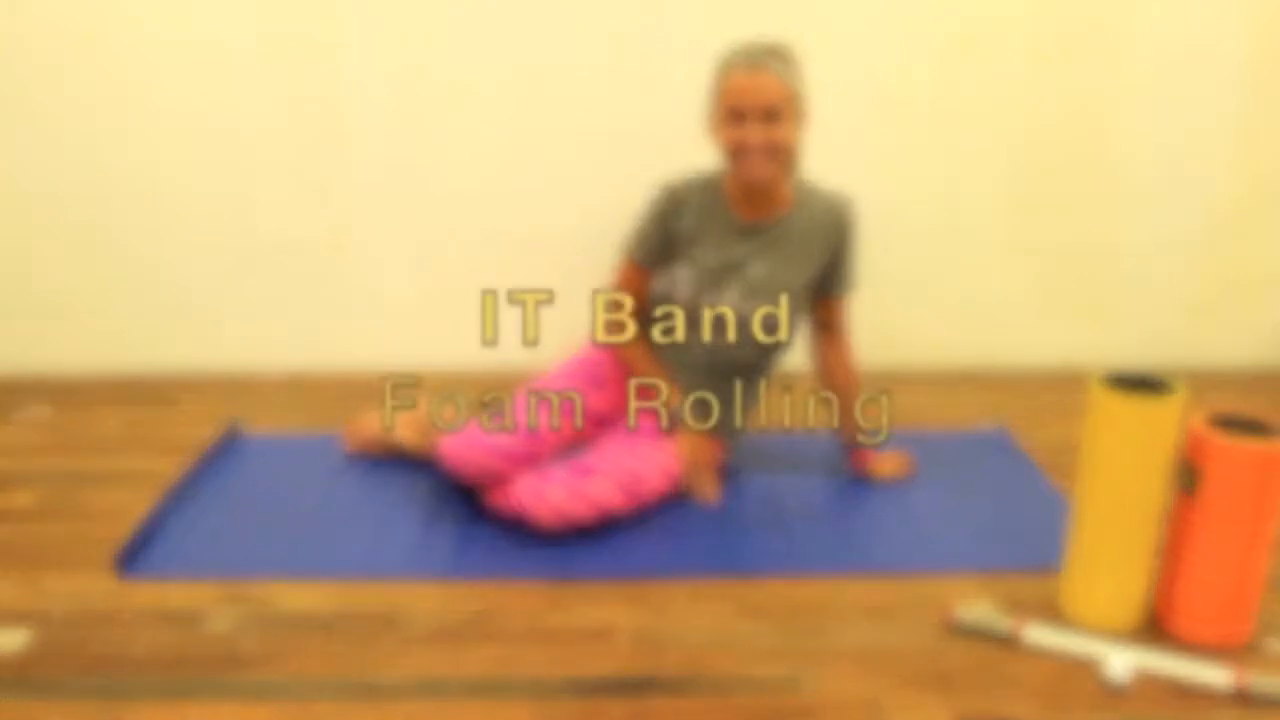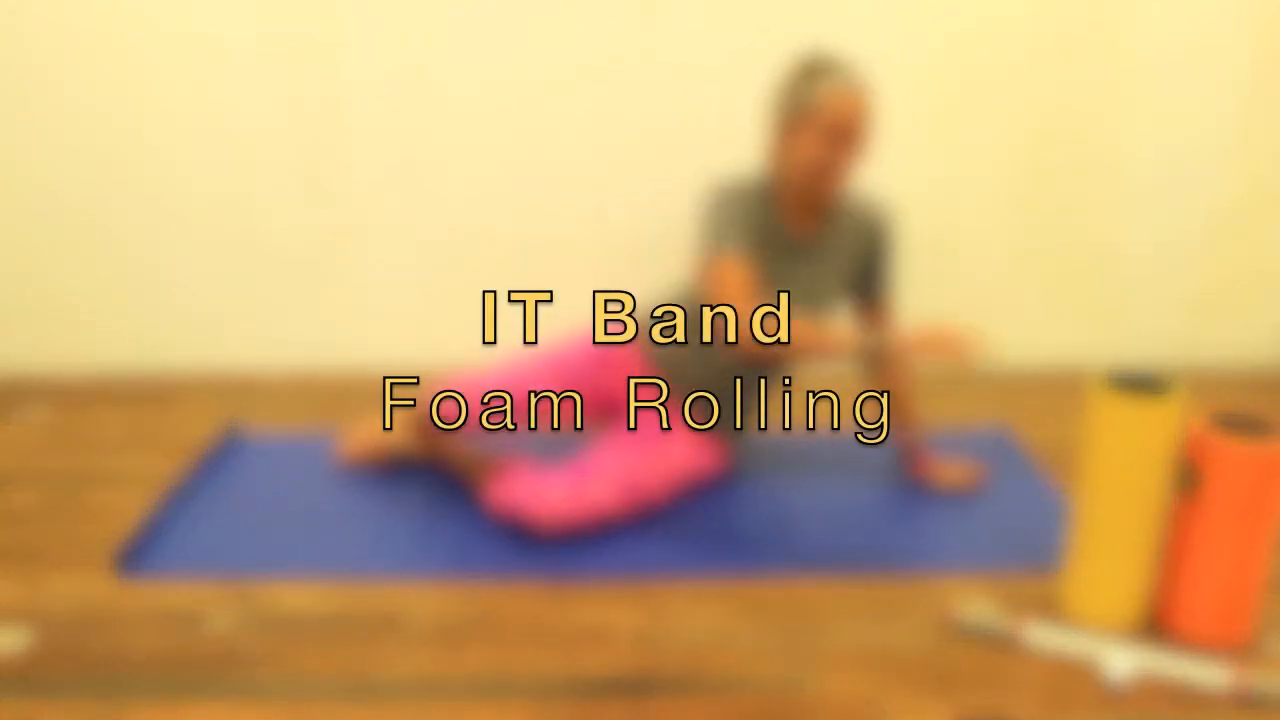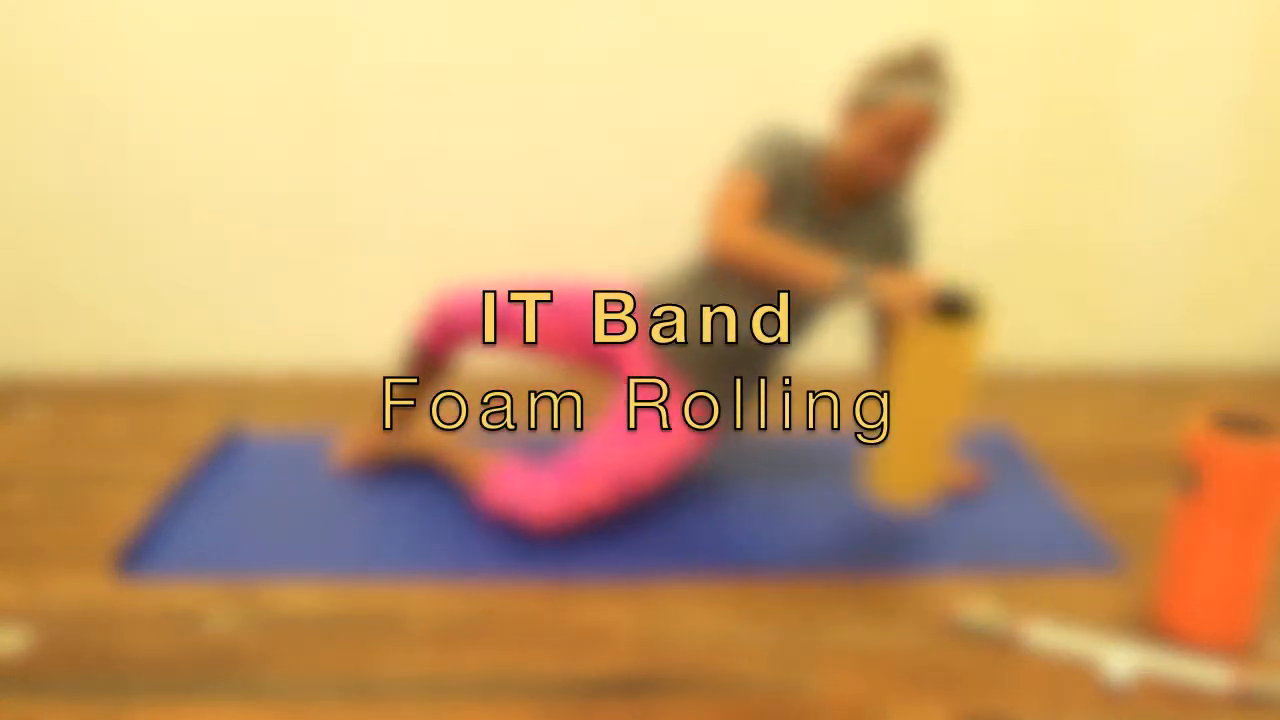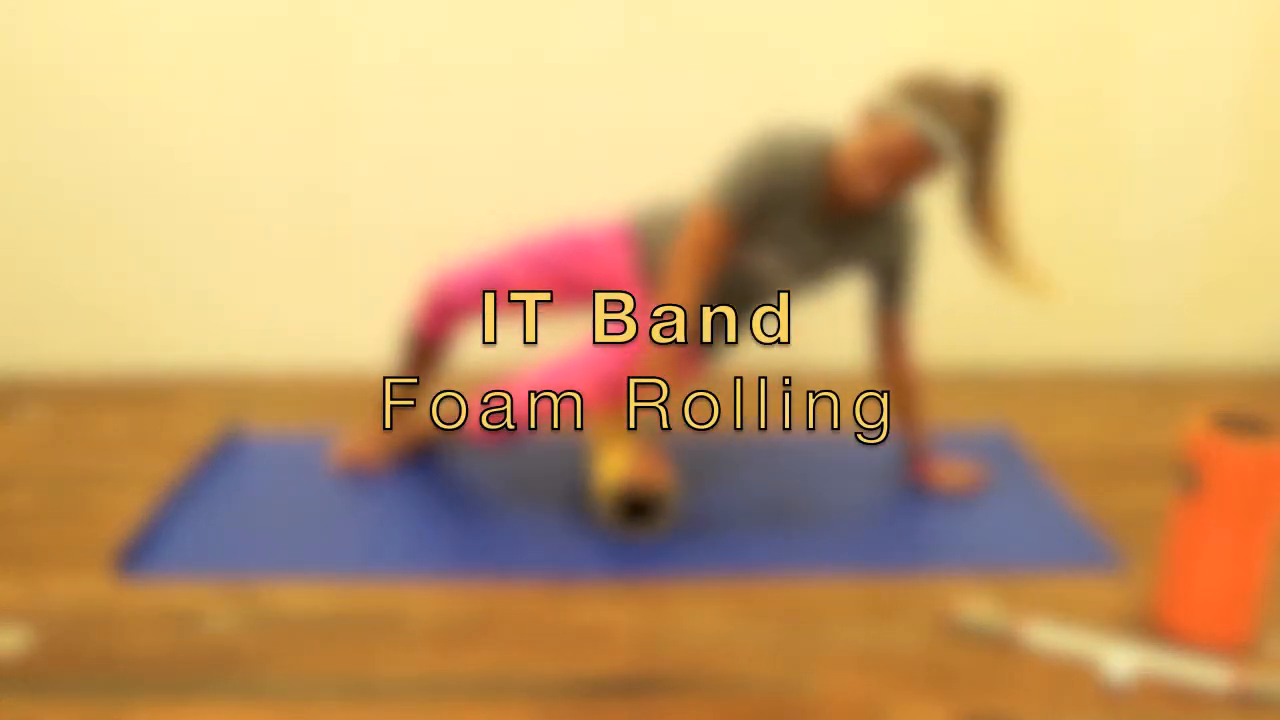
dt=0.7s
person 1, frame 1
left shoulder: (828, 221)
right shoulder: (680, 203)
left elbow: (830, 338)
left wrist: (859, 448)
right wrist: (683, 414)
left hip: (701, 420)
right hip: (625, 369)
left knee: (545, 503)
right knee: (485, 459)
left ankle: (427, 440)
right ankle: (424, 426)
person 1, frame 2
left shoulder: (864, 230)
right shoulder: (737, 205)
left elbow: (883, 352)
right elbow: (742, 326)
left wrist: (916, 457)
right wrist: (875, 342)
left hip: (698, 430)
right hip: (638, 361)
left knee: (545, 506)
right knee: (462, 401)
left ankle: (441, 452)
right ankle: (418, 431)
person 1, frame 3
left shoulder: (887, 225)
right shoulder: (780, 155)
left elbow: (890, 351)
right elbow: (727, 237)
right wrist: (863, 280)
left hip: (689, 397)
right hip: (644, 320)
left knee: (531, 507)
right knee: (453, 315)
left ankle: (424, 446)
right ankle: (396, 424)
person 1, frame 4
left shoulder: (889, 233)
right shoulder: (776, 158)
left elbow: (891, 350)
right elbow: (680, 291)
left wrist: (920, 459)
right wrist: (644, 433)
right hip: (626, 254)
left knee: (512, 410)
right knee: (447, 296)
left ankle: (415, 432)
right ankle: (398, 413)
